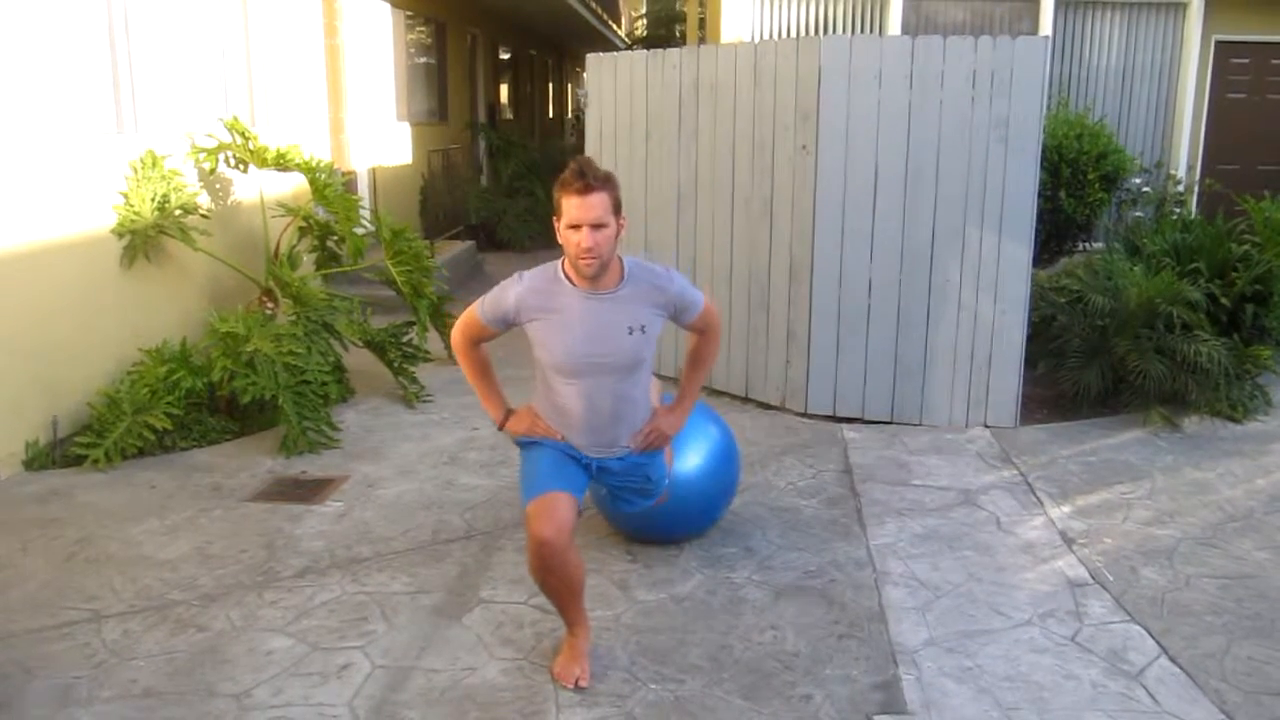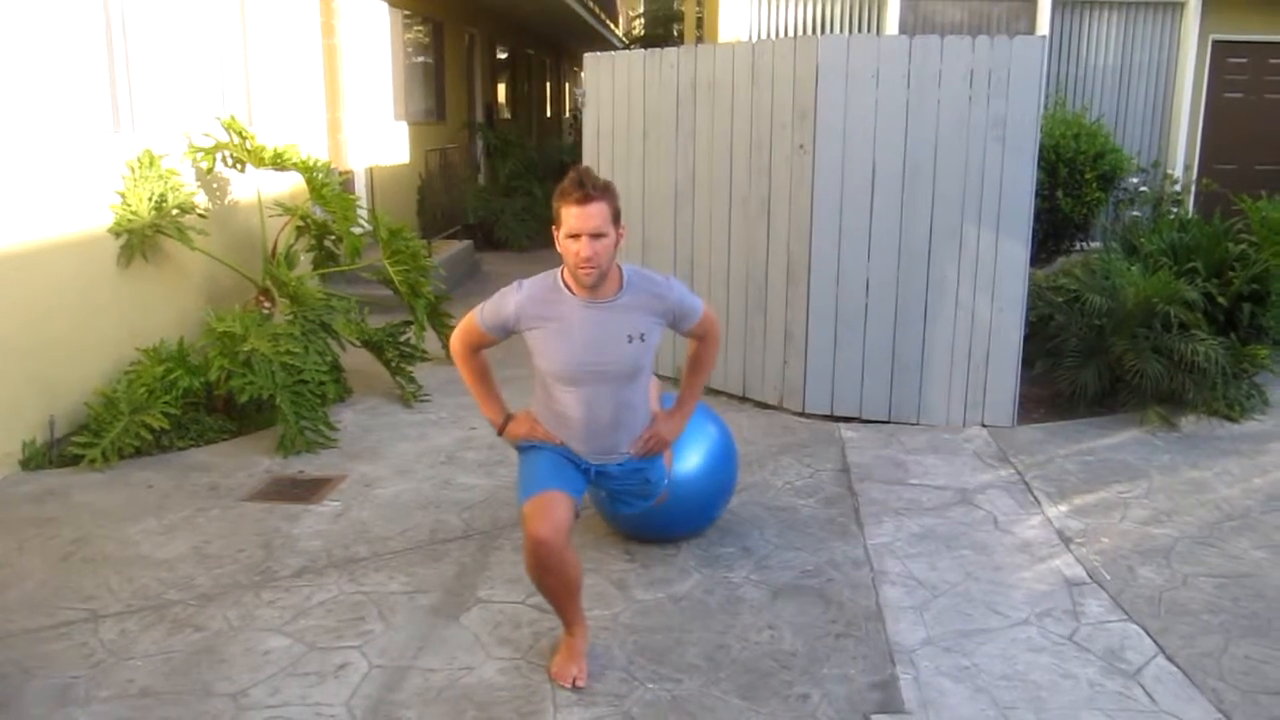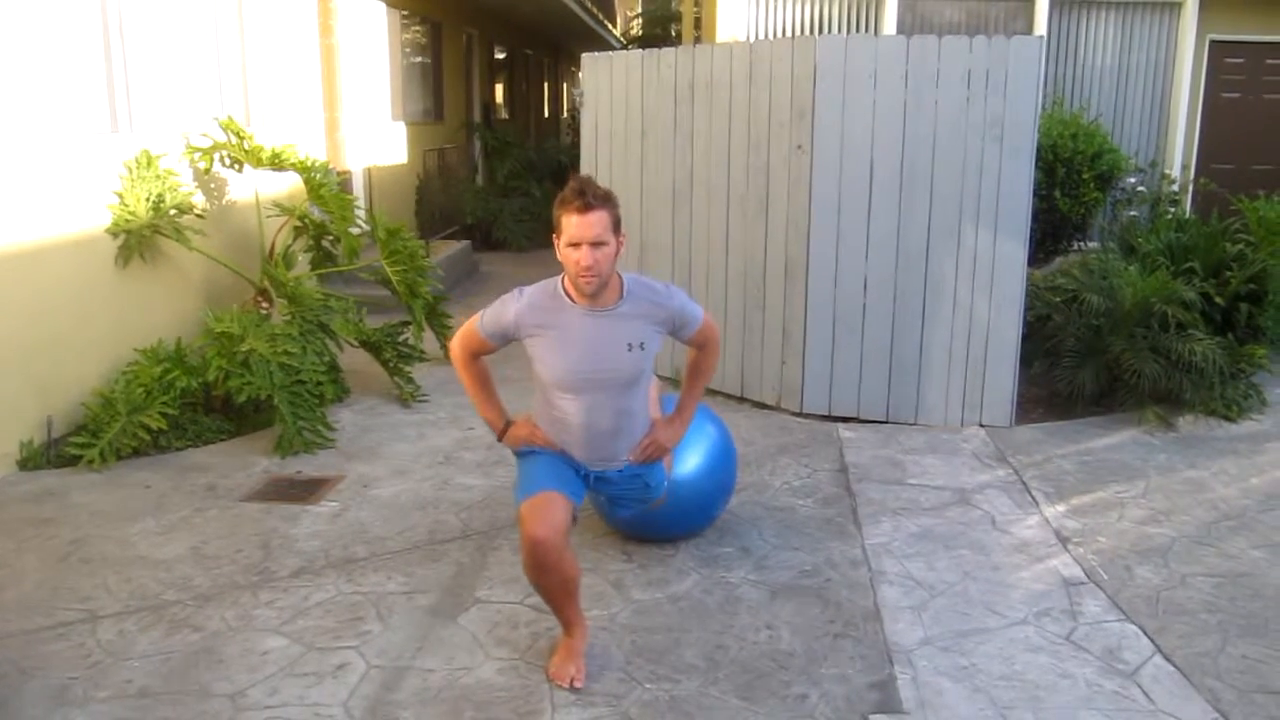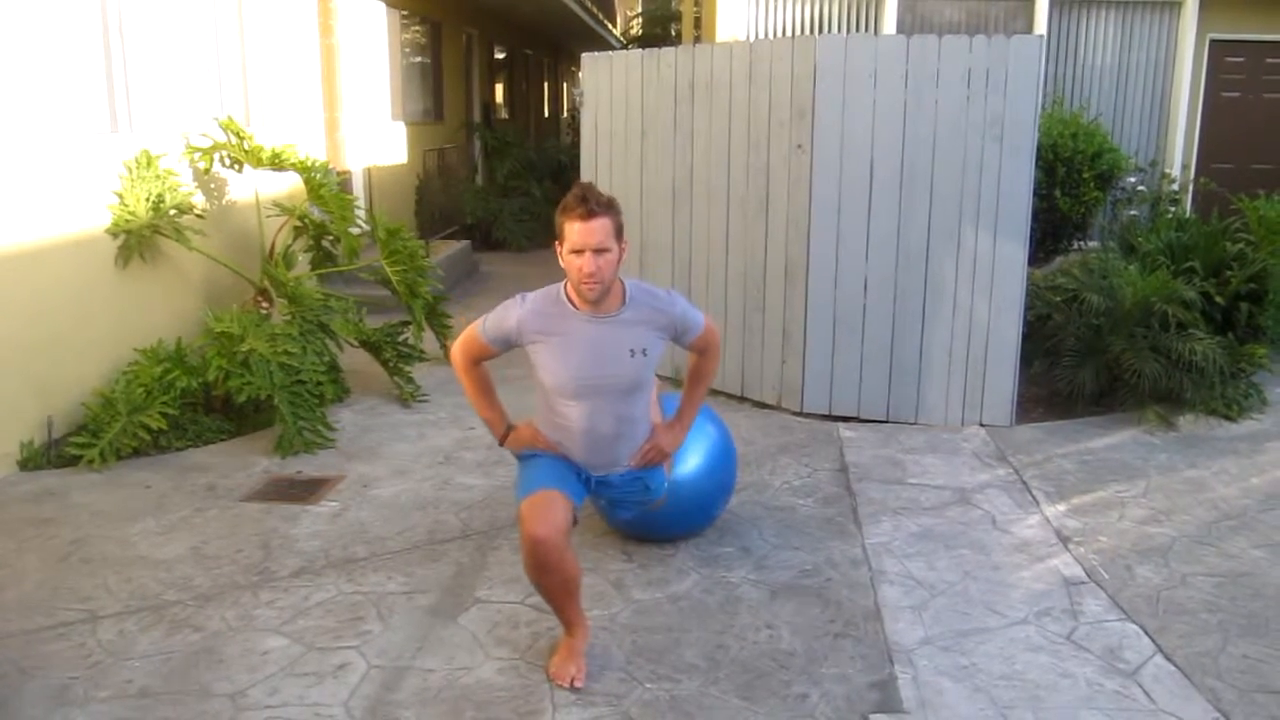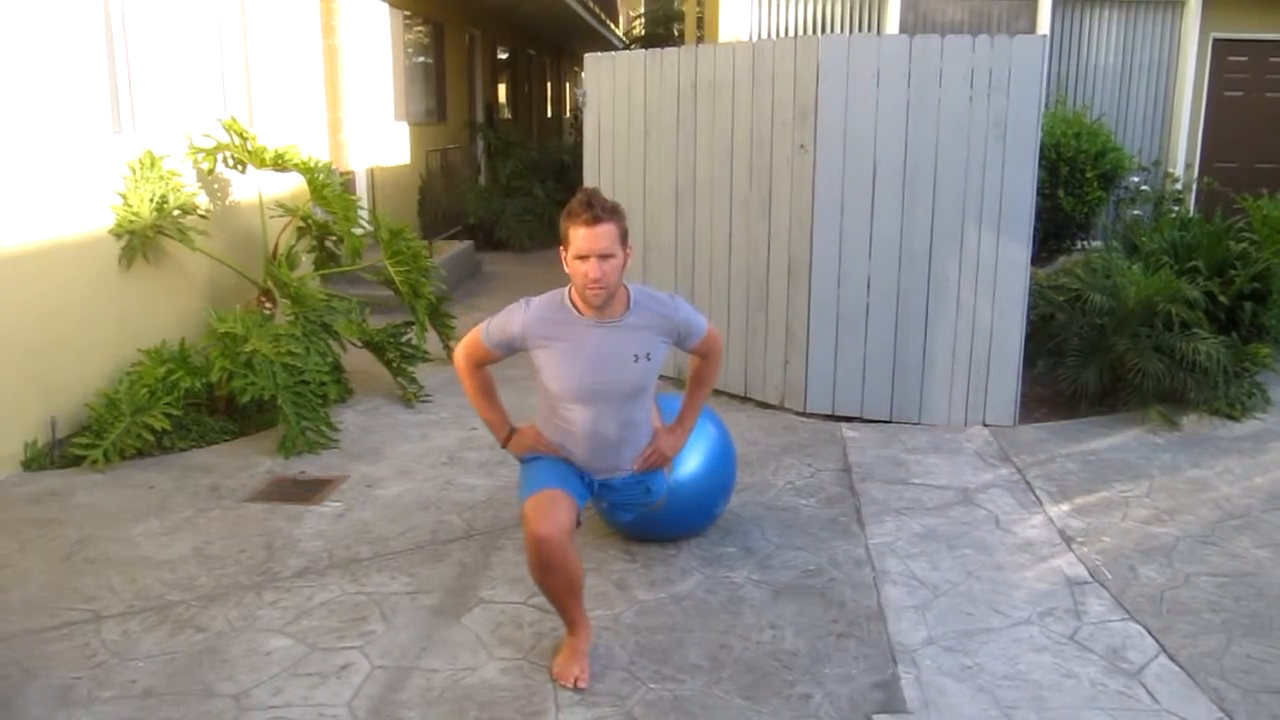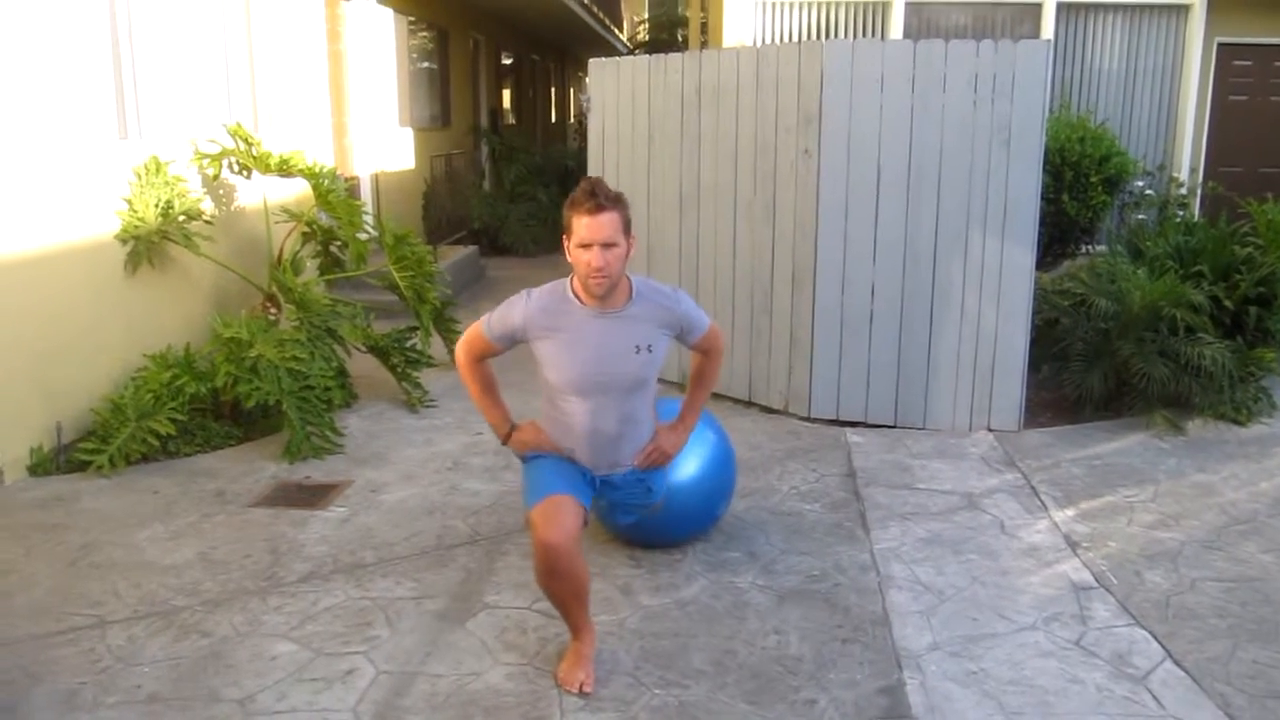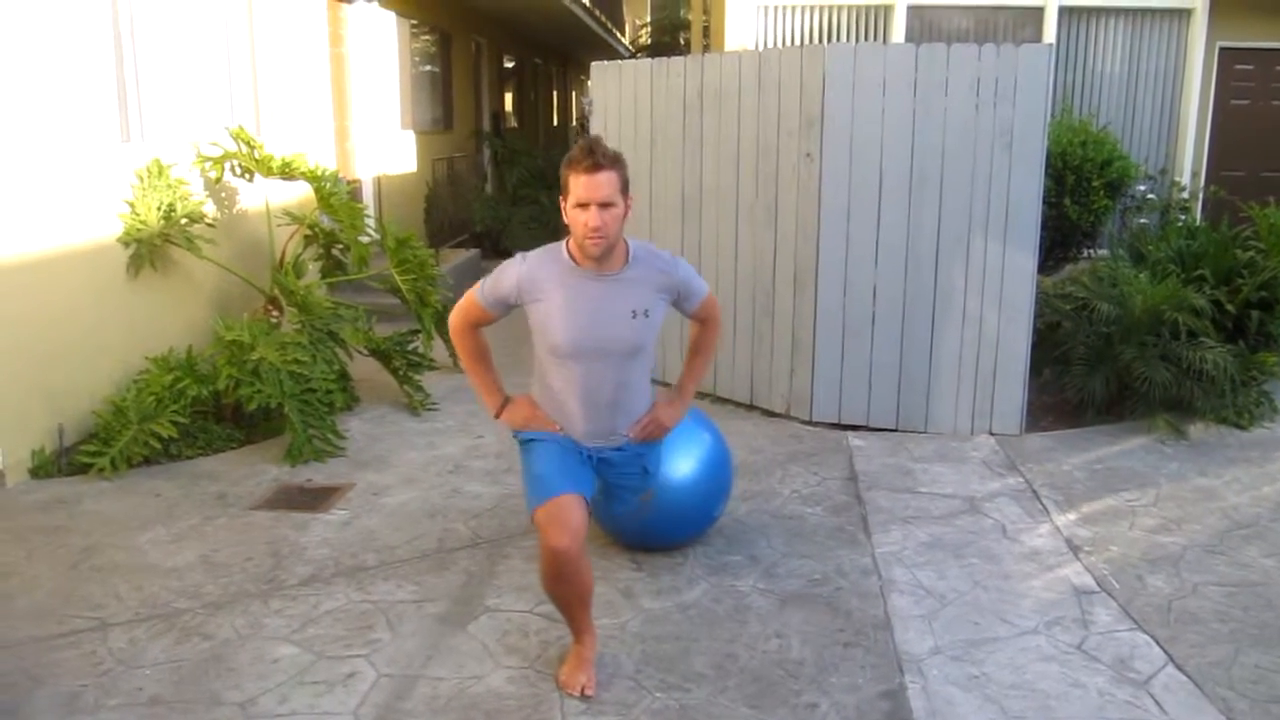
dt=0.2s
person 1, frame 1
left shoulder: (661, 287)
right shoulder: (525, 293)
left elbow: (709, 329)
right elbow: (463, 338)
left wrist: (679, 408)
right wrist: (503, 414)
left hip: (633, 442)
right hip: (556, 442)
left knee: (650, 500)
right knee: (547, 537)
right ankle: (576, 632)
person 1, frame 2
left shoulder: (660, 295)
right shoulder: (524, 301)
left elbow: (709, 335)
right elbow: (463, 344)
left wrist: (679, 415)
right wrist: (502, 419)
left hip: (632, 448)
right hip: (555, 446)
left knee: (650, 500)
right knee: (544, 536)
right ankle: (574, 632)
person 1, frame 3
left shoulder: (660, 302)
right shoulder: (524, 308)
left elbow: (708, 342)
right elbow: (462, 350)
left wrist: (678, 421)
right wrist: (503, 425)
left hip: (631, 454)
right hip: (554, 451)
left knee: (652, 502)
right knee: (540, 536)
right ankle: (573, 631)
person 1, frame 4
left shoulder: (662, 309)
right shoulder: (527, 315)
left elbow: (709, 346)
right elbow: (463, 355)
left wrist: (679, 426)
right wrist: (504, 430)
left hip: (632, 459)
right hip: (555, 455)
left knee: (652, 505)
right knee: (541, 535)
right ankle: (574, 631)
person 1, frame 5
left shoulder: (666, 314)
right shoulder: (531, 319)
left elbow: (711, 351)
right elbow: (466, 358)
left wrist: (680, 430)
right wrist: (507, 434)
left hip: (634, 463)
right hip: (557, 458)
left knee: (648, 511)
right knee: (545, 535)
right ankle: (577, 631)
person 1, frame 6
left shoulder: (668, 307)
right shoulder: (532, 310)
left elbow: (712, 349)
right elbow: (468, 354)
left wrist: (682, 427)
right wrist: (507, 431)
left hip: (635, 460)
right hip: (559, 457)
left knee: (641, 516)
right knee: (553, 542)
right ankle: (582, 638)
person 1, frame 7
left shoulder: (665, 272)
right shoulder: (527, 274)
left elbow: (709, 319)
right elbow: (461, 323)
left wrist: (679, 400)
right wrist: (500, 405)
left hip: (632, 437)
right hip: (555, 437)
right knee: (561, 543)
right ankle: (583, 641)
